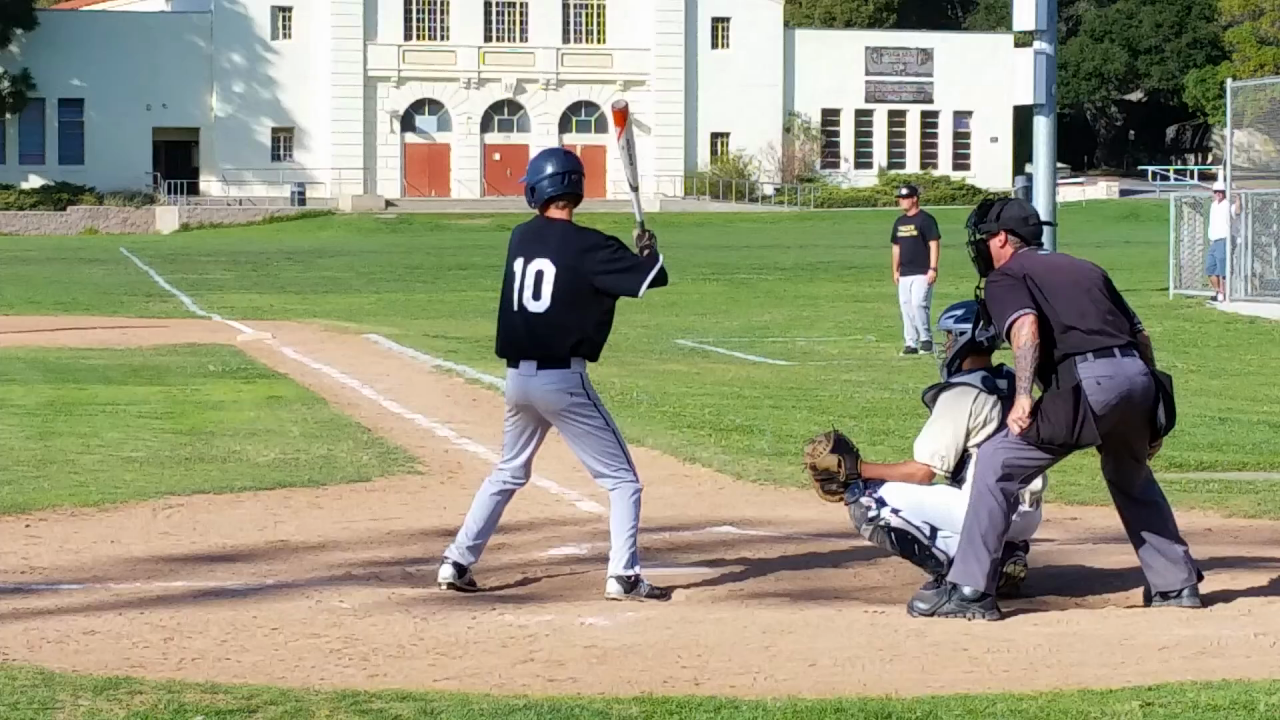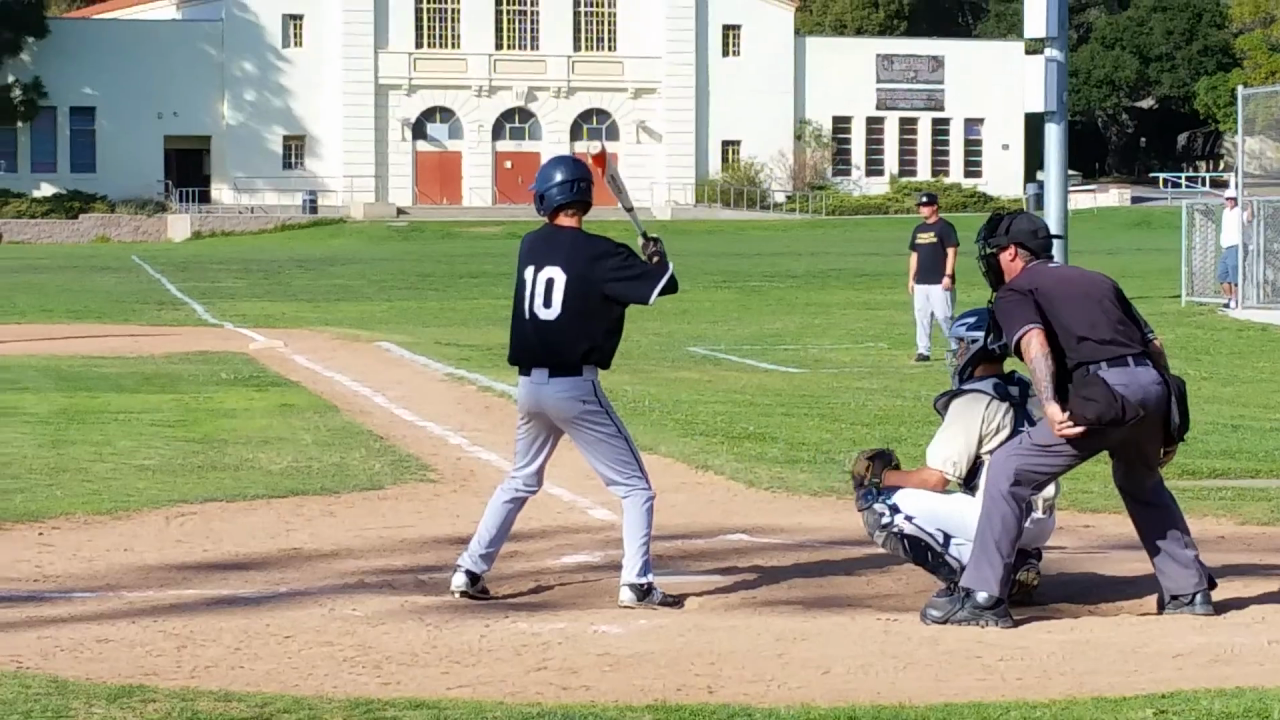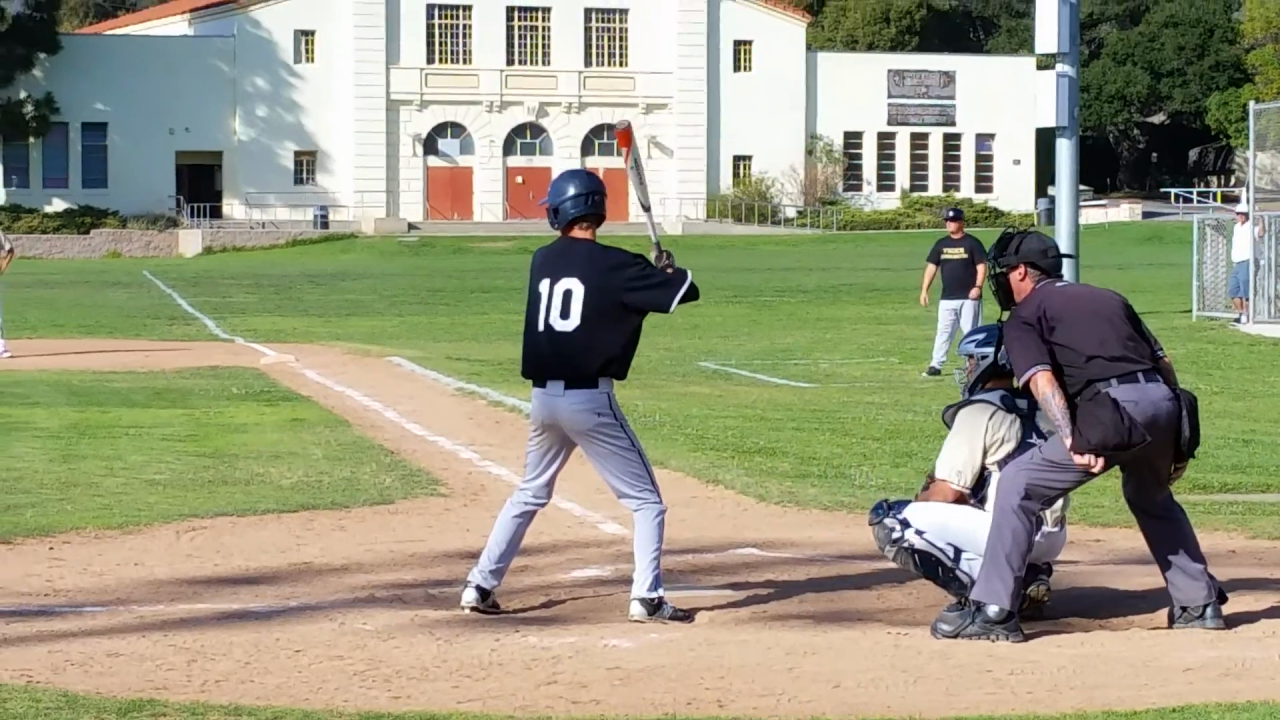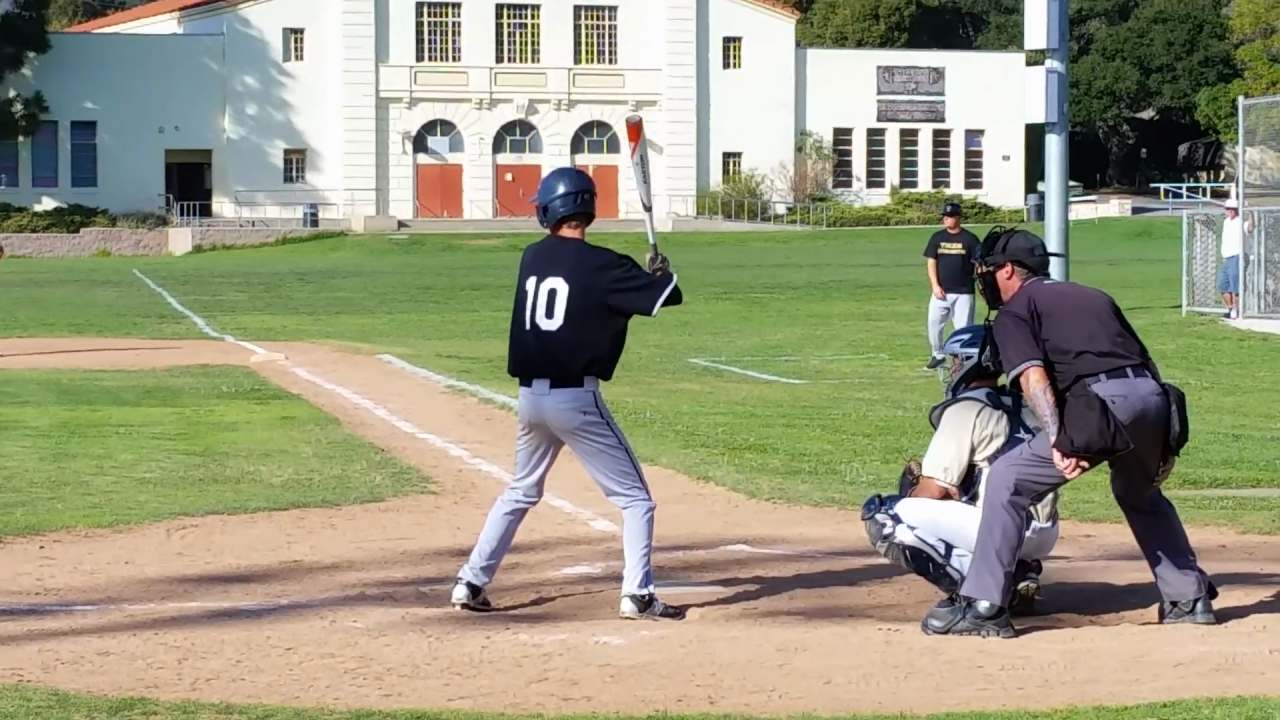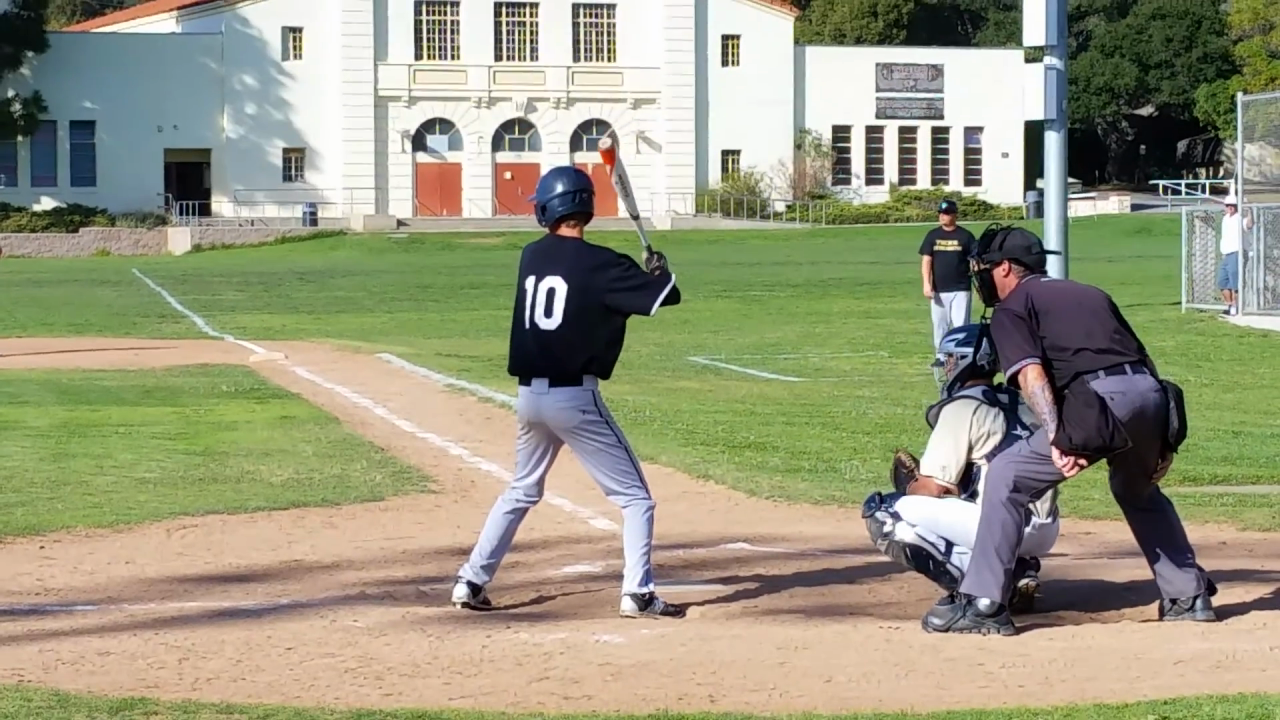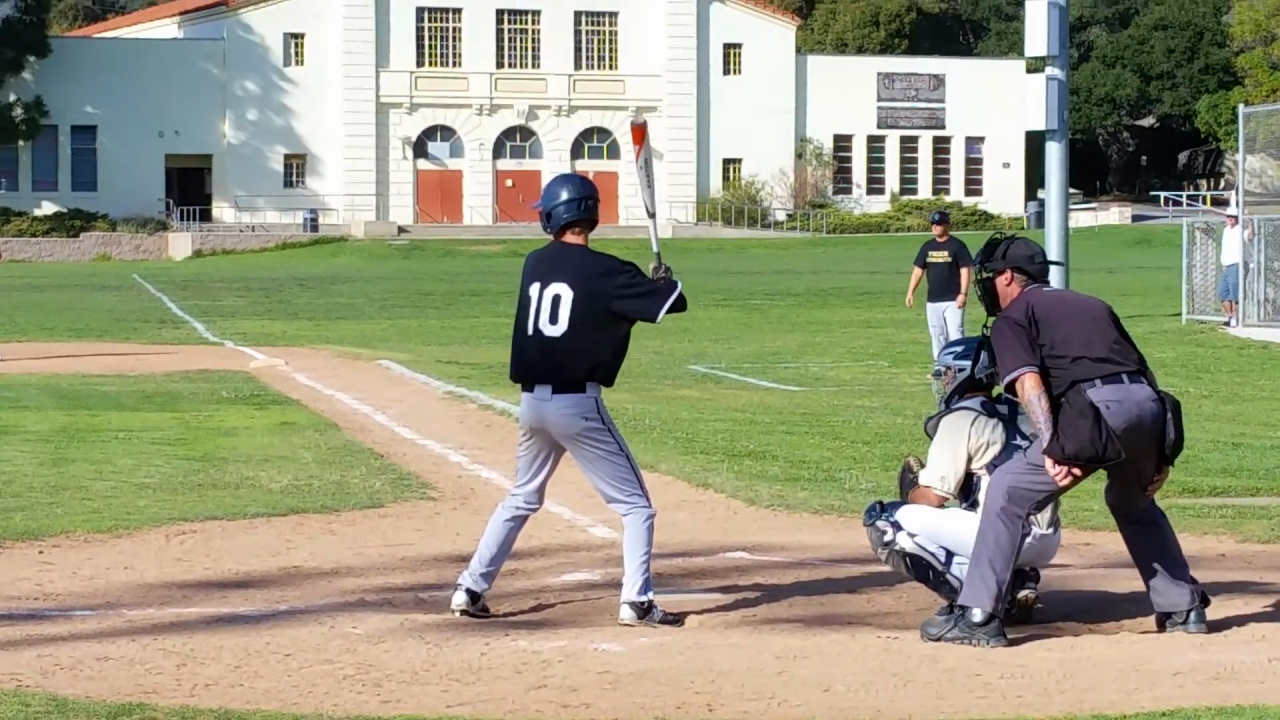
dt=0.3s
person 1, frame 1
left shoulder: (520, 237)
right shoulder: (588, 244)
right elbow: (654, 278)
left wrist: (626, 254)
right wrist: (647, 250)
left hip: (519, 377)
right hip: (563, 379)
left knee: (508, 473)
right knee: (622, 480)
left ankle: (456, 562)
right ankle: (623, 576)
person 1, frame 2
left shoulder: (530, 245)
right shoulder: (598, 251)
right elbow: (664, 285)
left wrist: (635, 261)
right wrist: (655, 256)
left hip: (531, 384)
right hip: (574, 387)
left knee: (520, 481)
right knee: (635, 487)
left ankle: (469, 570)
right ankle: (637, 585)
person 1, frame 3
left shoulder: (542, 259)
right shoulder: (615, 263)
right elbow: (686, 291)
left wrist: (647, 272)
right wrist: (666, 269)
left hip: (544, 397)
right hip: (590, 399)
left knee: (529, 494)
right knee: (646, 501)
left ankle: (479, 585)
right ankle: (647, 598)
person 1, frame 4
left shoulder: (531, 257)
right shoulder: (601, 264)
right elbow: (669, 296)
left wrist: (638, 276)
right wrist: (658, 272)
left hip: (531, 395)
right hip: (575, 398)
left knee: (519, 492)
right knee: (636, 499)
left ankle: (470, 583)
right ankle: (638, 595)
person 1, frame 5
left shoulder: (531, 256)
right shoulder: (599, 263)
right elbow: (667, 295)
left wrist: (636, 275)
right wrist: (655, 271)
left hip: (530, 395)
right hip: (574, 397)
left knee: (521, 492)
right knee: (635, 497)
left ankle: (471, 581)
right ankle: (639, 594)
person 1, frame 6
left shoulder: (534, 263)
right shoulder: (606, 271)
right elbow: (674, 302)
left wrist: (642, 284)
right wrist: (660, 280)
left hip: (533, 401)
right hip: (577, 404)
left knee: (521, 499)
right knee: (636, 505)
left ankle: (469, 589)
right ankle: (636, 602)
person 2, frame 1
left shoulder: (1005, 277)
right shoulder: (1087, 268)
left elbow: (1026, 326)
right elbow: (1141, 336)
left wrist: (1022, 396)
right wrist: (1151, 412)
left hip: (1089, 382)
right hip: (1138, 378)
left knee: (997, 464)
right knee: (1132, 478)
left ankle: (969, 590)
right ankle: (1177, 584)
person 2, frame 2
left shoulder: (1015, 292)
right shoulder: (1098, 279)
left elbow: (1035, 340)
right elbow: (1153, 346)
left wrist: (1050, 404)
right wrist: (1165, 421)
left hip: (1103, 393)
right hip: (1152, 387)
left knee: (1009, 470)
right knee: (1143, 484)
left ankle: (983, 597)
right ankle: (1189, 590)
person 2, frame 3
left shoulder: (1025, 315)
right shoulder: (1109, 297)
left elbow: (1043, 381)
right elbow: (1163, 363)
left wrist: (1071, 442)
right wrist: (1175, 439)
left hip: (1115, 409)
right hip: (1163, 403)
left knee: (1018, 484)
right knee: (1152, 499)
left ankle: (992, 611)
right ankle: (1199, 605)
person 2, frame 4
left shoulder: (1013, 310)
right shoulder: (1094, 295)
left elbow: (1033, 377)
left wrist: (1057, 441)
right wrist: (1163, 439)
left hip: (1103, 405)
right hip: (1153, 397)
left knee: (1007, 479)
right knee: (1141, 494)
left ankle: (984, 607)
right ankle: (1190, 598)
person 2, frame 5
left shoulder: (1011, 308)
right shoulder: (1092, 293)
left elbow: (1031, 375)
left wrist: (1056, 438)
right wrist: (1160, 438)
left hip: (1101, 402)
right hip: (1151, 395)
left knee: (1007, 477)
right knee: (1139, 491)
left ankle: (985, 605)
right ankle: (1189, 596)
person 2, frame 6
left shoulder: (1012, 317)
right shoulder: (1094, 304)
left elbow: (1029, 383)
left wrist: (1050, 448)
right wrist: (1156, 451)
left hip: (1097, 411)
right hip: (1150, 405)
left knee: (1008, 492)
right knee: (1134, 504)
left ankle: (978, 616)
right ankle: (1183, 608)
person 3, frame 1
left shoulder: (962, 392)
right shoulder: (1014, 385)
left elbow: (921, 473)
left wrist: (858, 469)
right hip: (1027, 516)
left knee: (864, 499)
right ankle: (1004, 554)
person 3, frame 2
left shoulder: (973, 399)
right shoulder: (1028, 393)
left elbow: (935, 479)
left wrist: (881, 476)
right hip: (1041, 523)
left knee: (878, 506)
right ankle: (1017, 561)
person 3, frame 3
left shoulder: (979, 410)
right shoulder: (1038, 408)
left elbow: (946, 493)
left wrist: (922, 497)
right wrist: (968, 495)
right hip: (1051, 538)
left knee: (888, 519)
right ankle: (1028, 576)
person 3, frame 4
left shoulder: (965, 408)
right shoulder: (1023, 406)
left elbow: (934, 489)
left wrist: (910, 493)
right hip: (1044, 533)
left knee: (881, 515)
right ankle: (1018, 573)
person 3, frame 5
left shoulder: (962, 406)
right shoulder: (1020, 404)
left elbow: (933, 487)
left wrist: (910, 486)
right wrist: (931, 479)
right hip: (1045, 530)
left knee: (880, 512)
right ankle: (1018, 570)
person 3, frame 6
left shoulder: (960, 418)
right shoulder: (1020, 414)
left elbow: (932, 498)
left wrist: (911, 492)
right hip: (1046, 541)
left knee: (882, 521)
right ankle: (1019, 582)
